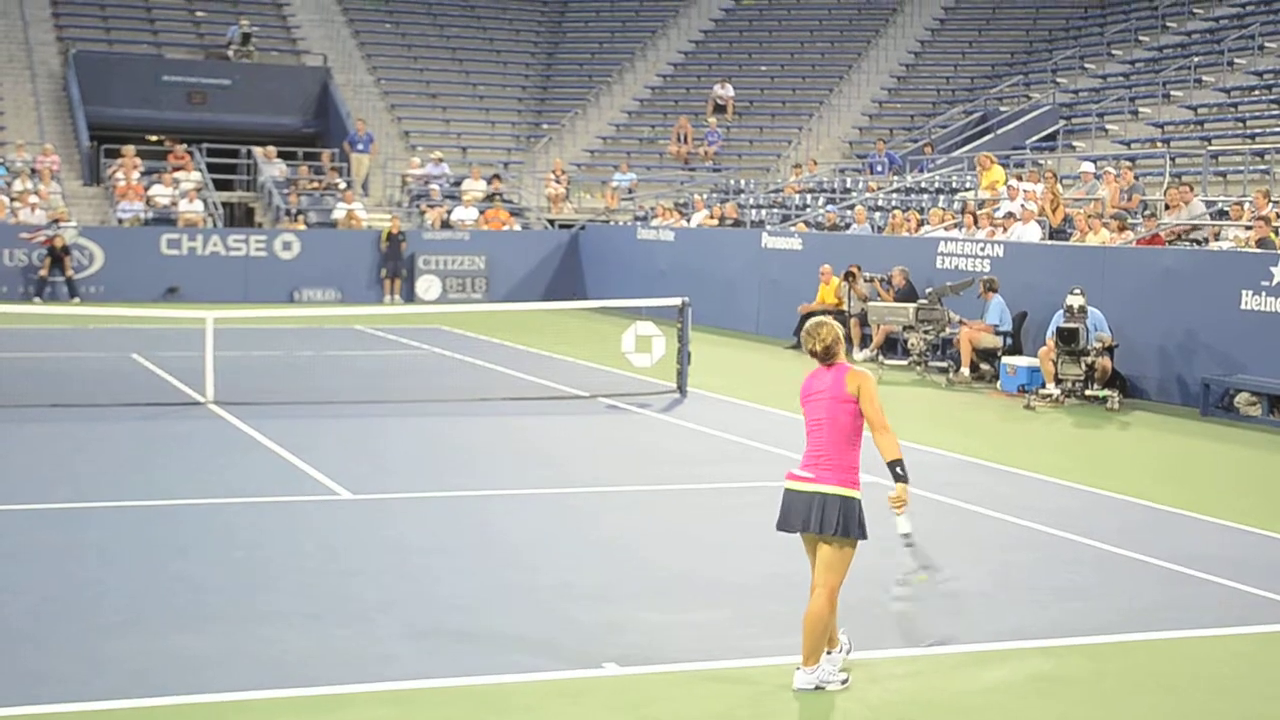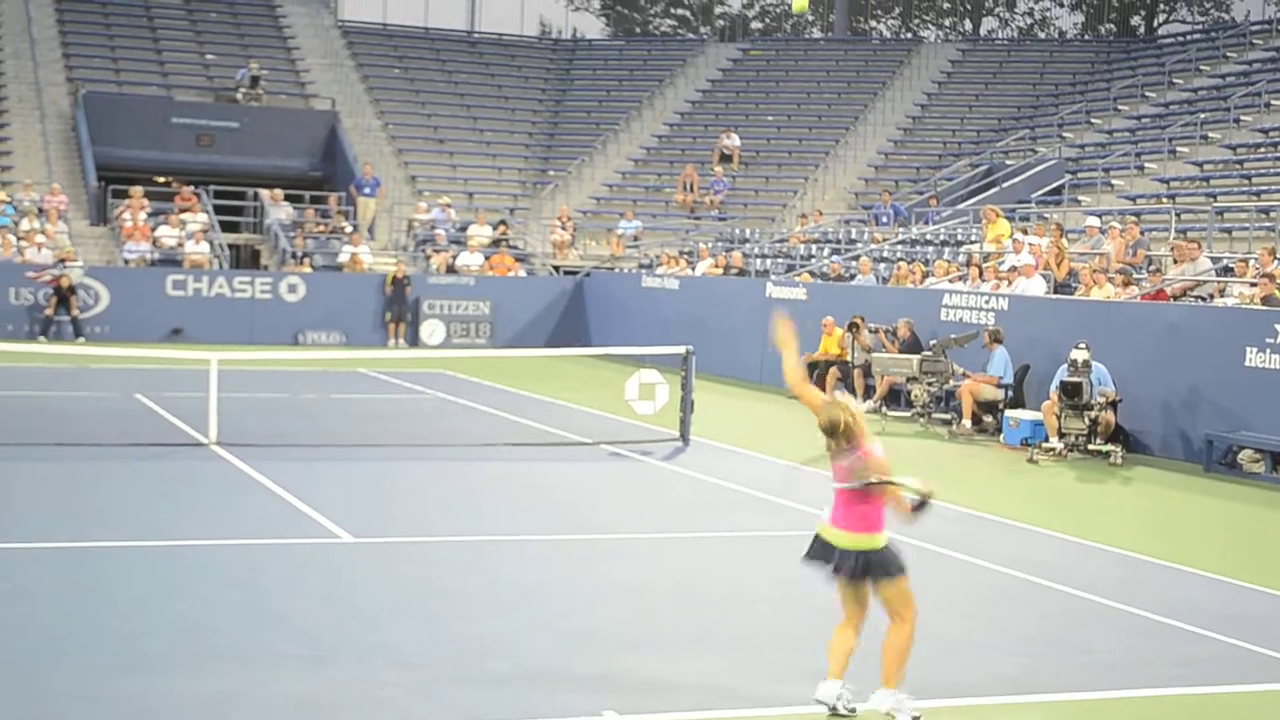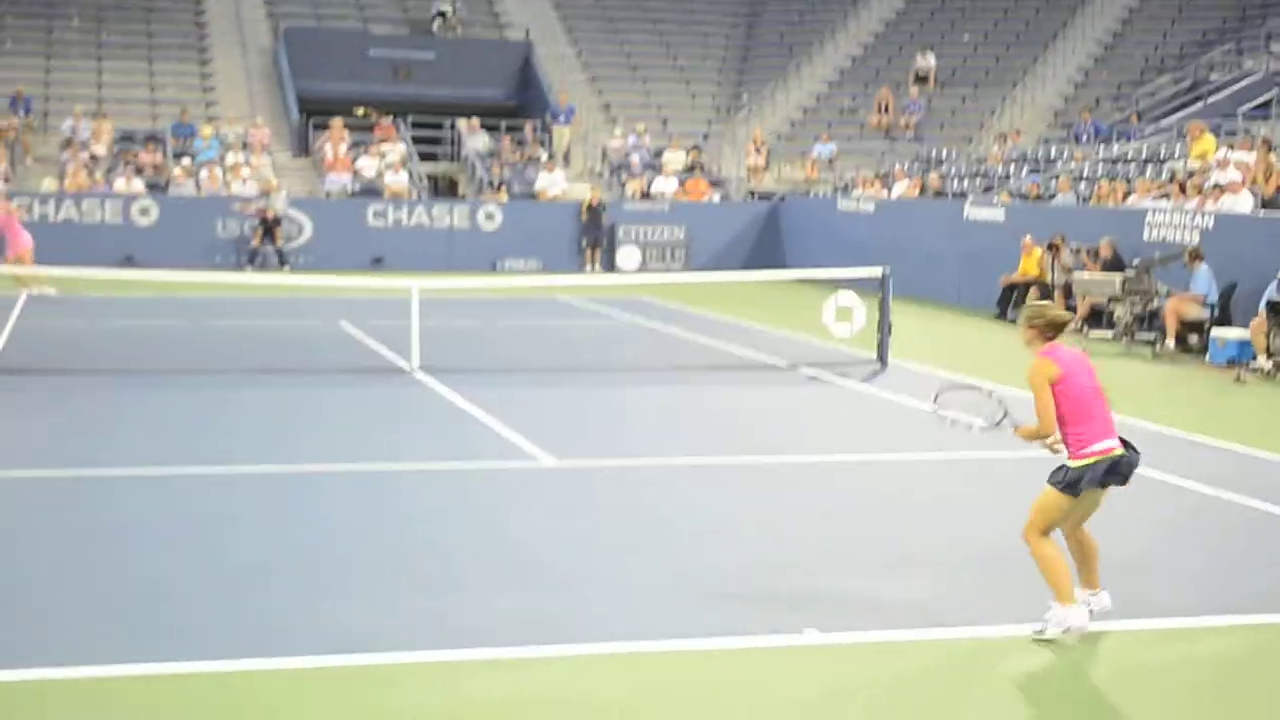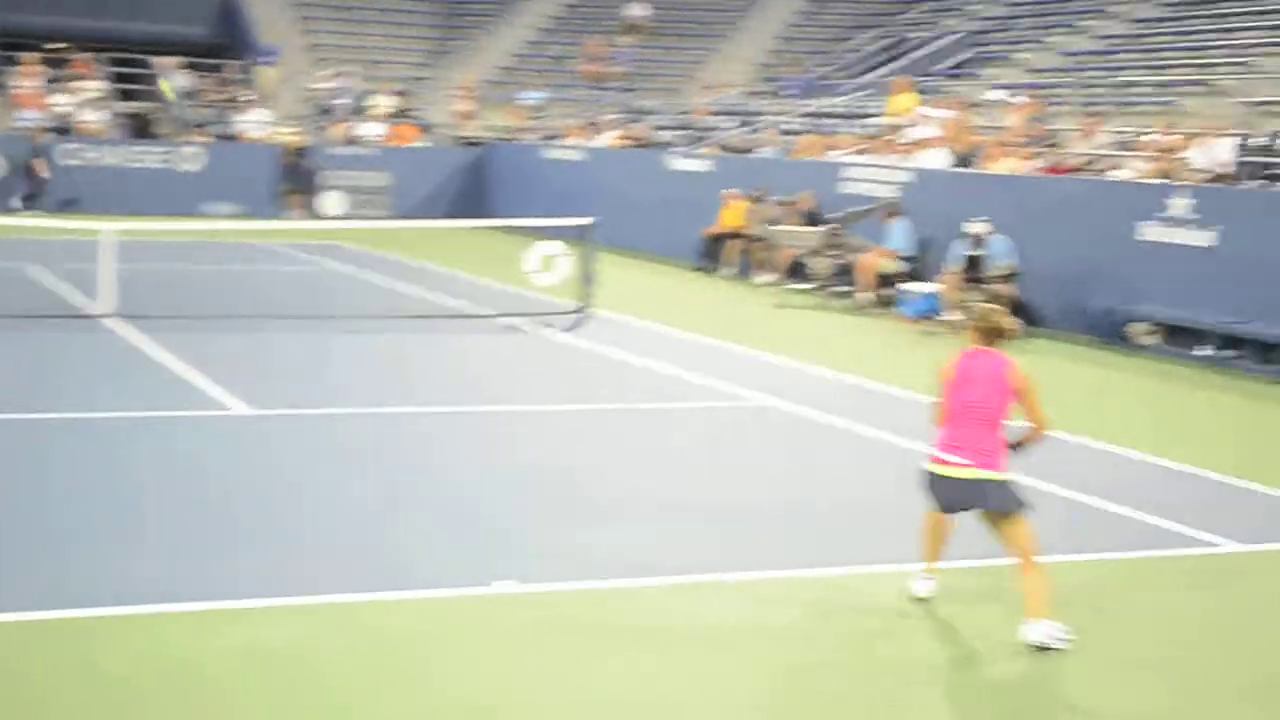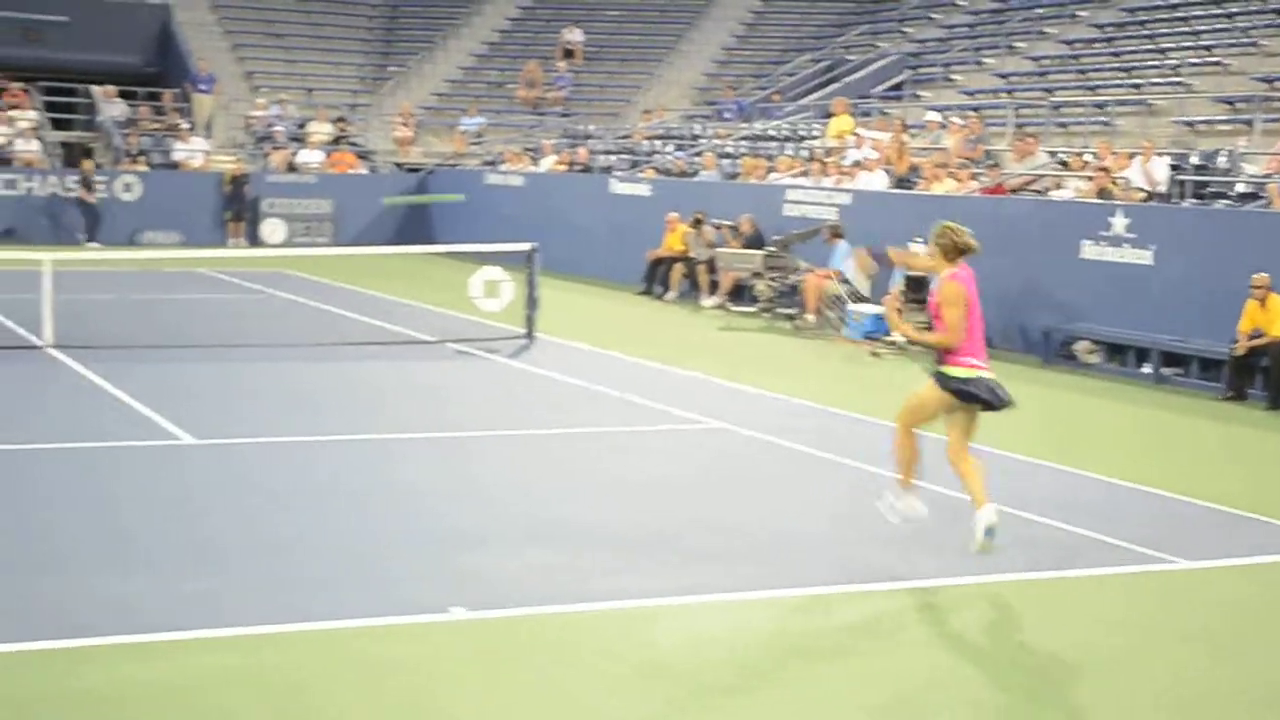
dt=1s
person 1, frame 1
left shoulder: (808, 383)
right shoulder: (858, 378)
right elbow: (880, 430)
right wrist: (901, 480)
left hip: (801, 488)
right hip: (836, 496)
left knee: (823, 582)
right knee: (825, 589)
left ankle: (832, 647)
right ankle: (809, 669)
person 1, frame 2
left shoulder: (838, 438)
right shoulder: (869, 459)
left elbow: (796, 385)
right elbow: (898, 501)
left wrist: (787, 339)
left hip: (837, 538)
right hip: (866, 545)
left knee: (853, 620)
right knee: (904, 616)
left ankle: (831, 686)
person 1, frame 3
left shoulder: (1041, 366)
right shoulder: (1076, 354)
left elbow: (1047, 428)
left wrist: (1029, 434)
left hip: (1090, 460)
right hip: (1112, 452)
left knee: (1035, 532)
right knee: (1070, 524)
left ankle: (1068, 610)
right ankle: (1094, 594)
person 1, frame 4
left shoulder: (954, 366)
right shoulder: (1014, 372)
right elbow: (1040, 427)
right wrist: (1016, 444)
left hip: (944, 471)
right hip: (987, 478)
left knee: (938, 511)
right knee: (1029, 559)
left ankle: (926, 576)
right ankle: (1038, 623)
person 1, frame 5
left shoulder: (949, 286)
right shoulder: (958, 271)
left elbow: (953, 339)
right elbow: (922, 261)
left wrist: (906, 331)
left hip: (960, 373)
right hip: (975, 375)
left knee: (904, 422)
right knee: (957, 451)
left ankle: (905, 494)
right ankle: (984, 509)
